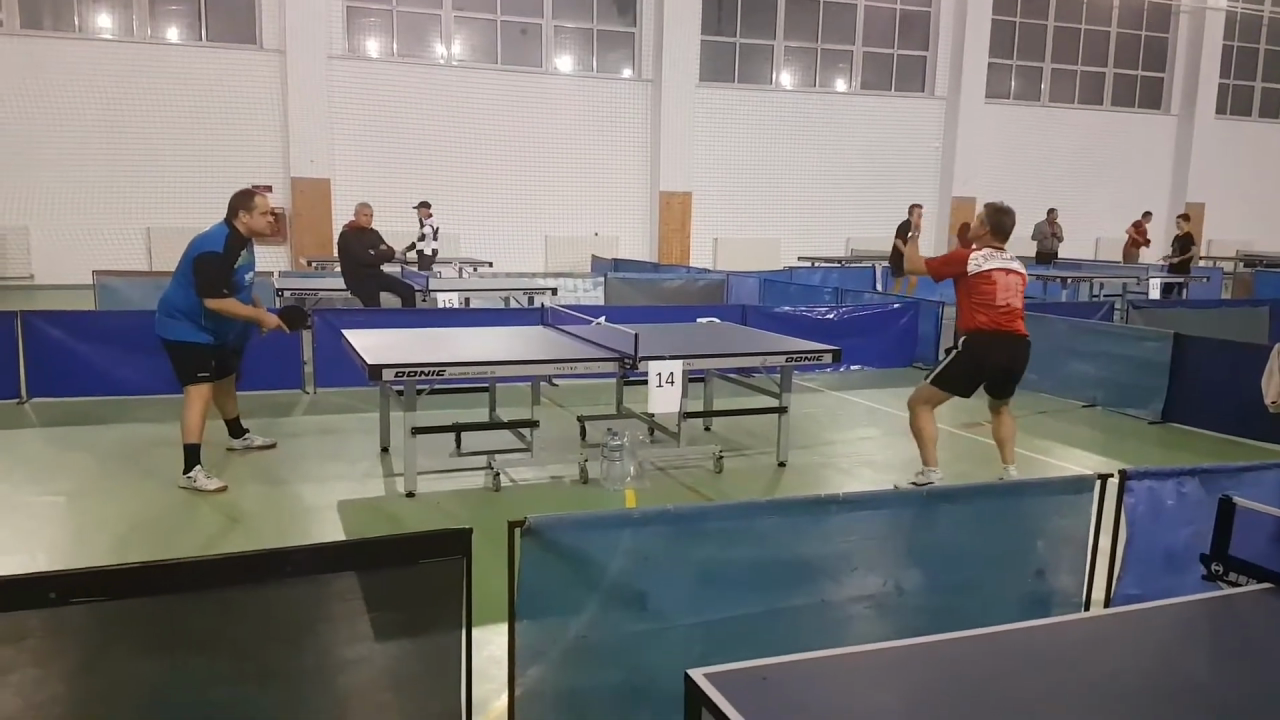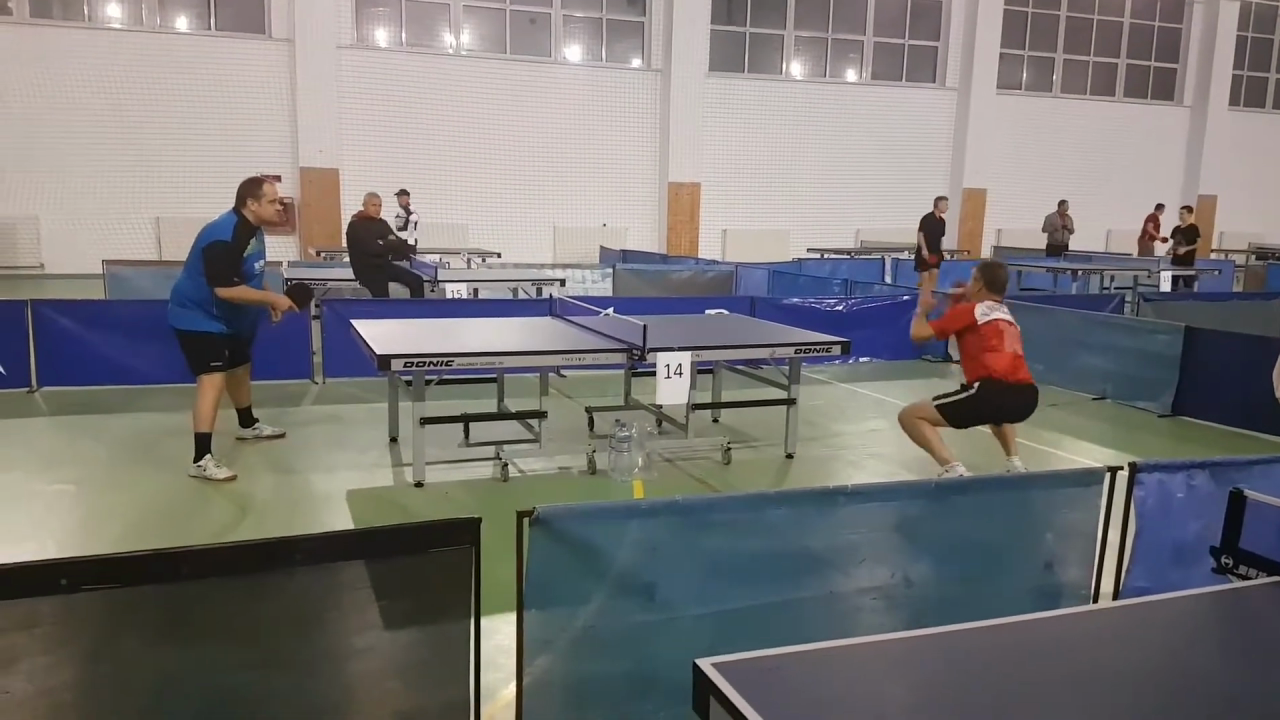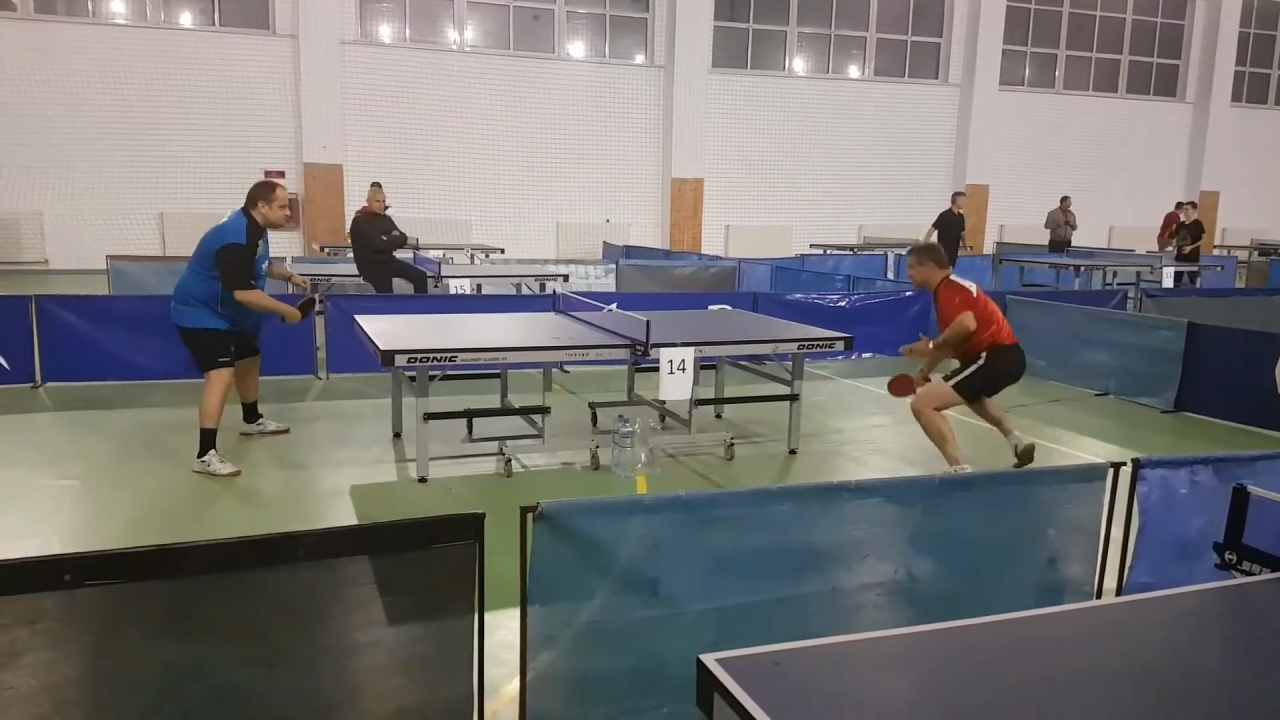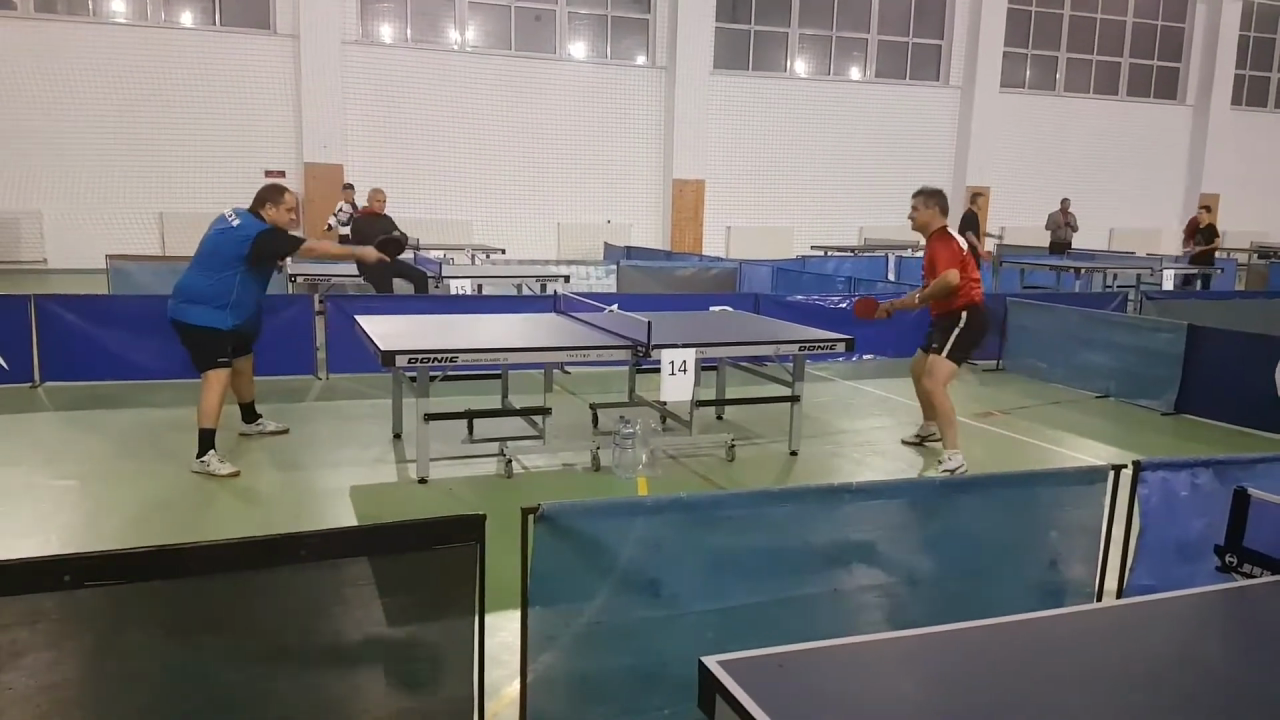
dt=0.4s
person 1, frame 1
left shoulder: (242, 241)
right shoulder: (215, 247)
right elbow: (215, 301)
left wrist: (258, 310)
right wrist: (261, 316)
left hip: (215, 329)
right hip: (186, 327)
left knee: (226, 380)
right knee: (199, 391)
left ankle: (238, 435)
right ankle: (191, 471)
person 1, frame 2
left shoulder: (252, 229)
right shoulder: (224, 237)
right elbow: (226, 289)
left wrist: (270, 301)
right wrist: (273, 298)
left hip: (229, 319)
right hip: (200, 317)
left knee: (239, 369)
right knee: (213, 381)
left ankle: (248, 425)
right ankle: (201, 459)
person 1, frame 3
left shoulder: (252, 226)
right shoulder: (236, 239)
left elbow: (258, 265)
right elbow: (245, 293)
left wrist: (288, 275)
right wrist: (287, 311)
left hip: (227, 314)
right hip: (201, 314)
left knee: (249, 362)
right knee: (220, 376)
left ankle: (252, 420)
right ankle: (206, 455)
person 1, frame 4
left shoulder: (238, 218)
right shoulder: (259, 234)
right elbow: (311, 249)
left wrist: (271, 263)
right wrist: (360, 252)
left hip: (214, 310)
right hip: (201, 314)
left knee: (242, 363)
right knee: (218, 377)
left ankle: (251, 420)
right ankle: (205, 455)
person 2, frame 1
left shoulder: (967, 259)
right shoulder: (1019, 267)
left elbow: (912, 266)
left wrist: (913, 235)
left hip: (980, 345)
right hip: (1017, 348)
left knee: (919, 402)
right knee: (1000, 408)
left ankle: (930, 474)
right ankle: (1010, 473)
person 2, frame 2
left shoulder: (969, 311)
right shoulder: (1008, 320)
left elbow: (918, 334)
left wrist: (921, 309)
left hip: (993, 394)
right hip: (1026, 399)
left knee: (910, 416)
left ankle: (953, 471)
right ankle: (1015, 463)
person 2, frame 3
left shoulder: (949, 290)
right shoulder: (950, 290)
left elbow: (967, 324)
right elbow: (951, 343)
left wrist: (931, 346)
right wrist: (924, 372)
left hip: (994, 357)
right hip: (1006, 356)
left knee: (922, 404)
right knee: (971, 396)
left ankle: (961, 473)
right ankle: (1017, 441)
person 2, frame 4
left shoulder: (942, 241)
right shoulder: (940, 240)
left elbow: (951, 279)
right elbow: (934, 288)
left wrist: (919, 298)
right wrist: (895, 305)
left hip: (963, 318)
right hip: (951, 317)
left knee: (932, 385)
right knee: (918, 370)
left ankle: (953, 458)
right ankle: (929, 429)
